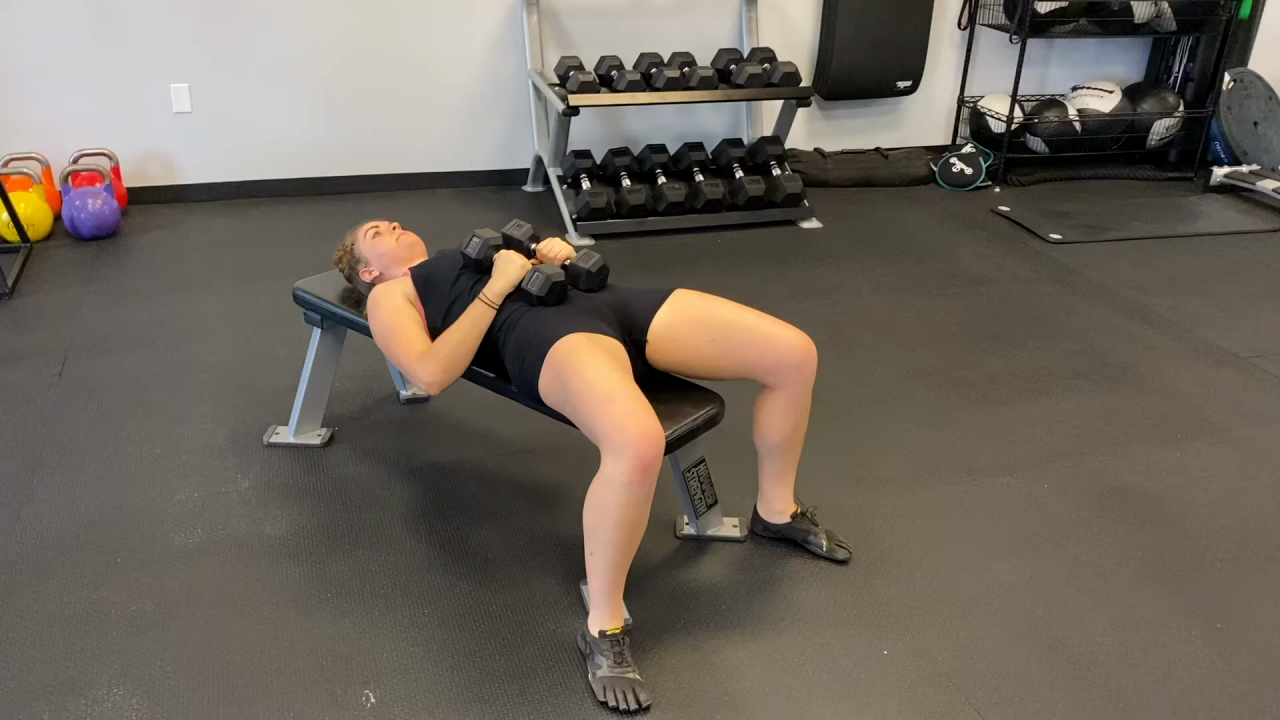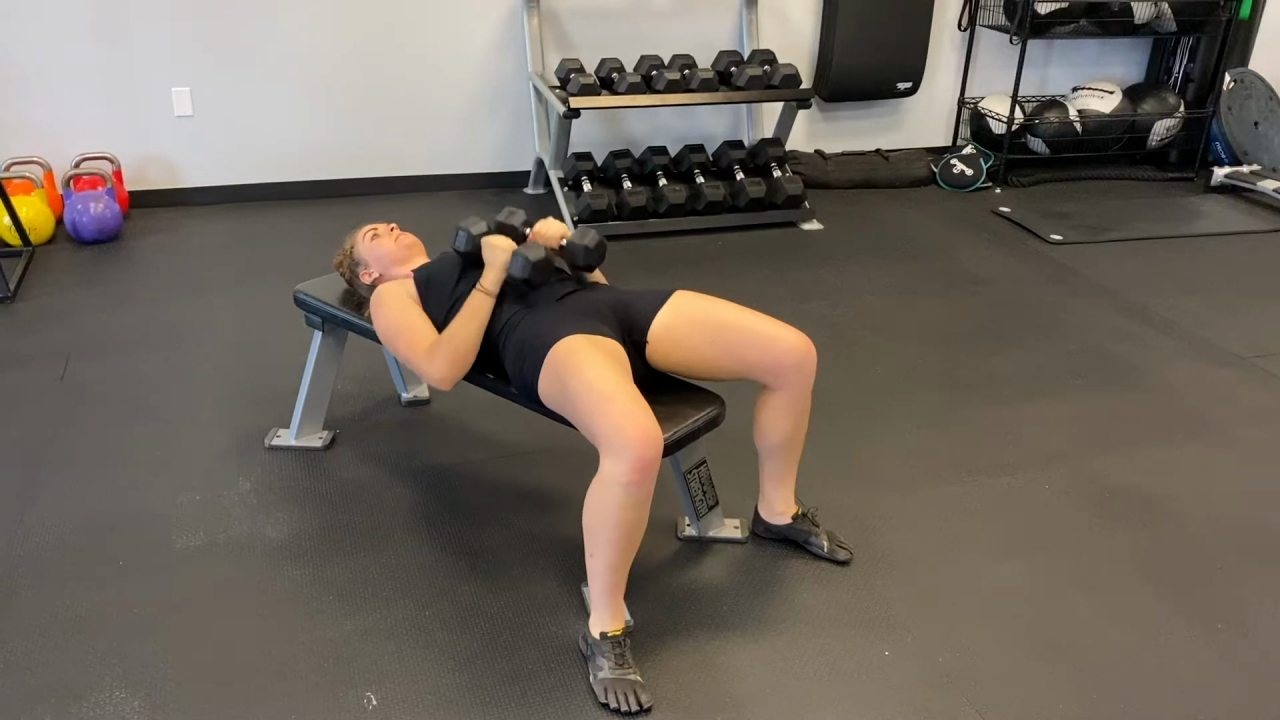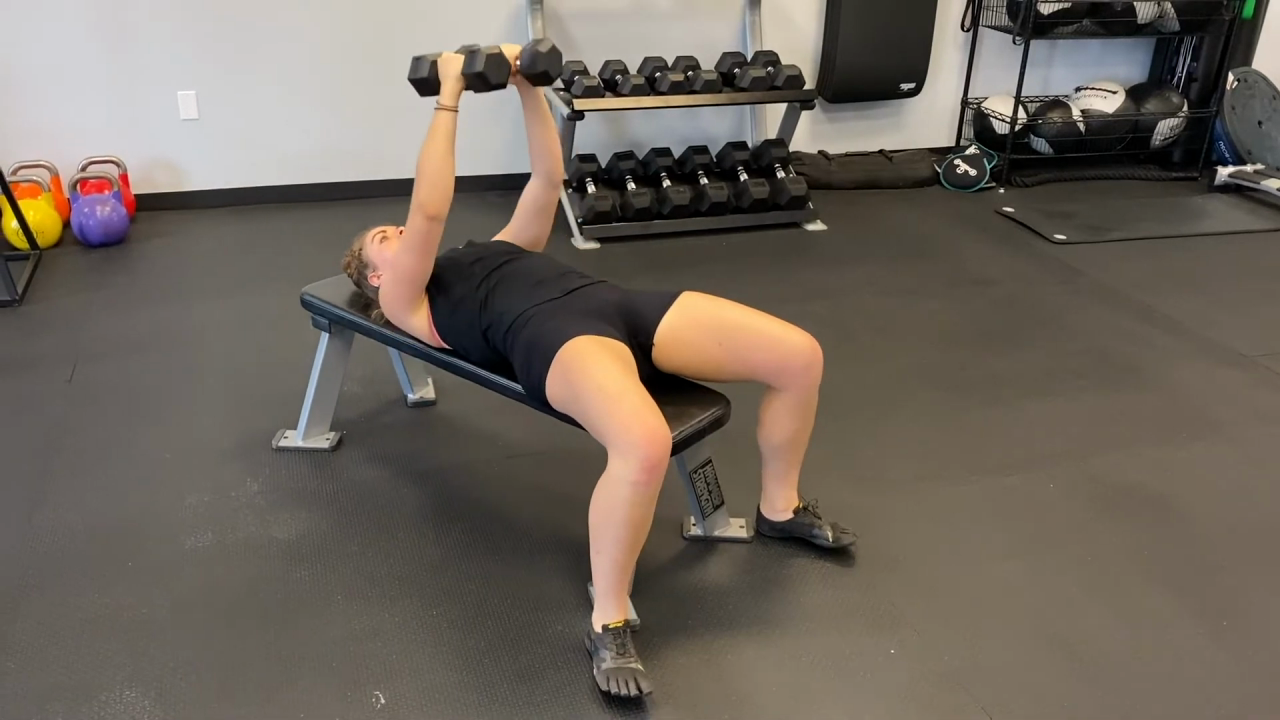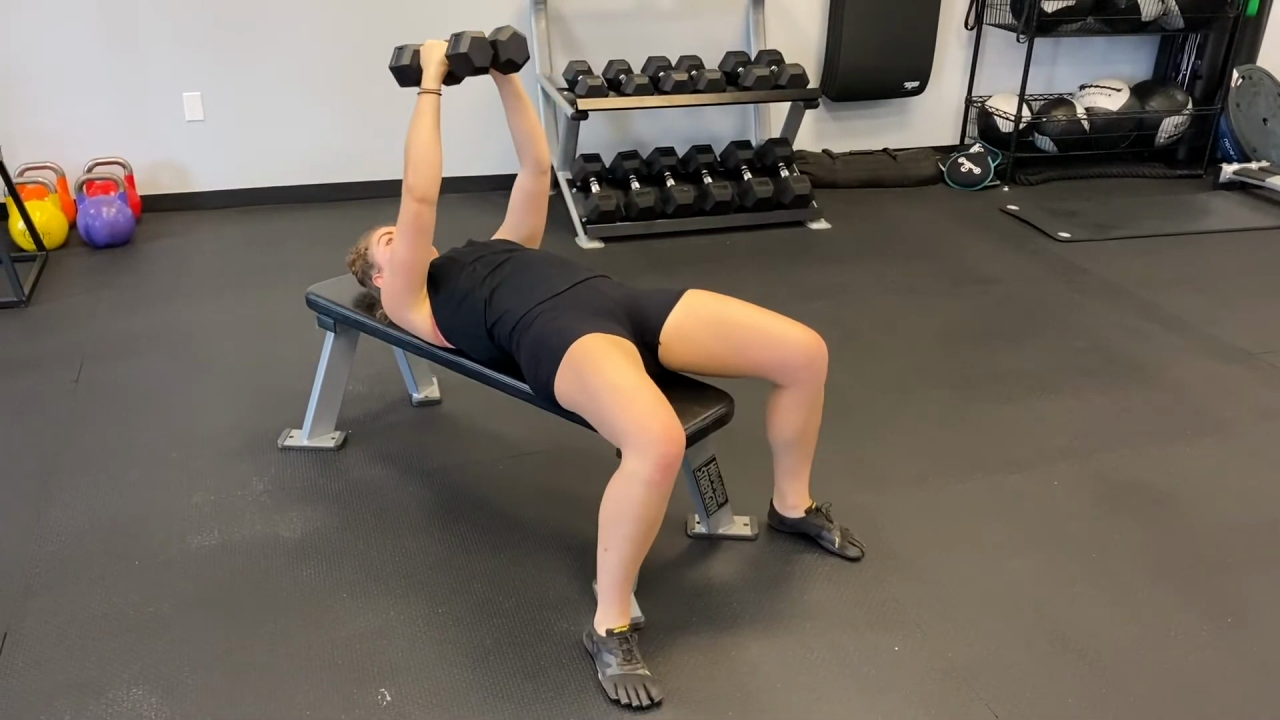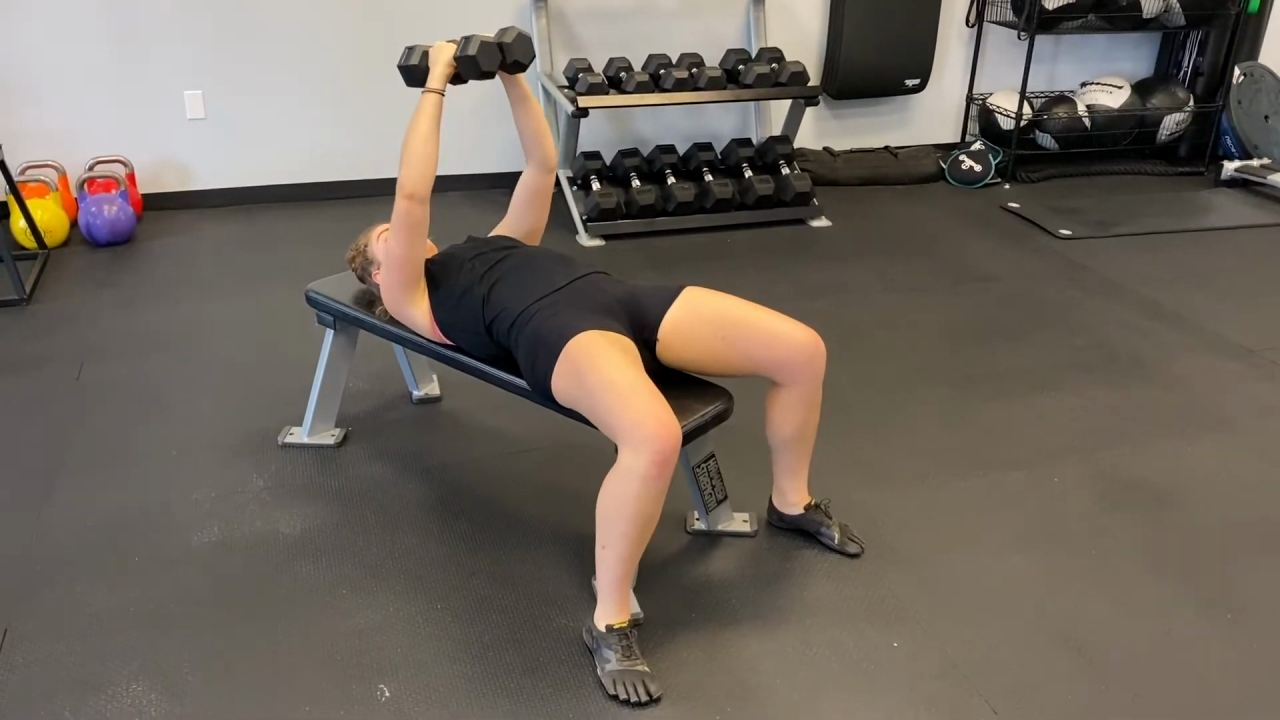
dt=1s
person 1, frame 1
right shoulder: (390, 295)
right elbow: (431, 373)
left wrist: (567, 254)
right wrist: (495, 288)
right hip: (544, 329)
left knee: (794, 354)
right knee: (637, 443)
left ankle: (776, 511)
right ankle: (603, 629)
person 1, frame 2
left shoulder: (478, 252)
right shoulder: (393, 297)
left elbow: (596, 288)
right elbow: (444, 369)
left wrist: (569, 245)
right wrist: (491, 277)
left hip: (608, 304)
right hip: (543, 331)
left knee: (793, 354)
right knee: (635, 444)
left ankle: (777, 512)
right ankle: (604, 629)
person 1, frame 3
left shoulder: (496, 251)
right shoulder: (406, 302)
left elbow: (548, 179)
right elbow: (430, 209)
left wrist: (527, 87)
right wrist: (448, 98)
left hip: (618, 304)
right hip: (552, 334)
left knee: (800, 356)
right knee: (645, 446)
left ankle: (780, 507)
right ankle: (608, 624)
person 1, frame 4
left shoulder: (495, 249)
right shoulder: (408, 300)
left elbow: (537, 167)
right elbow: (420, 195)
left wrist: (504, 76)
right wrist: (430, 85)
left hip: (620, 302)
right hip: (554, 331)
left knee: (804, 353)
right knee: (658, 442)
left ankle: (792, 506)
right ankle: (609, 627)
person 1, frame 5
left shoulder: (491, 245)
right shoulder: (407, 295)
left elbow: (542, 165)
right elbow: (412, 193)
left wrist: (510, 77)
right wrist: (436, 86)
left hip: (620, 299)
right hip: (554, 329)
left knee: (803, 350)
right knee: (655, 438)
left ankle: (791, 502)
right ankle: (609, 623)
